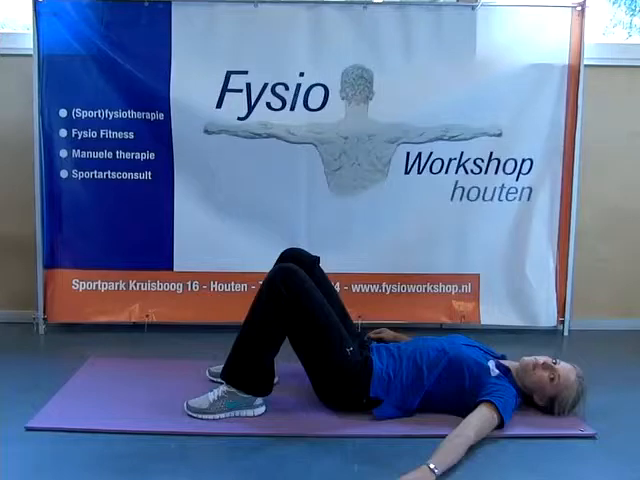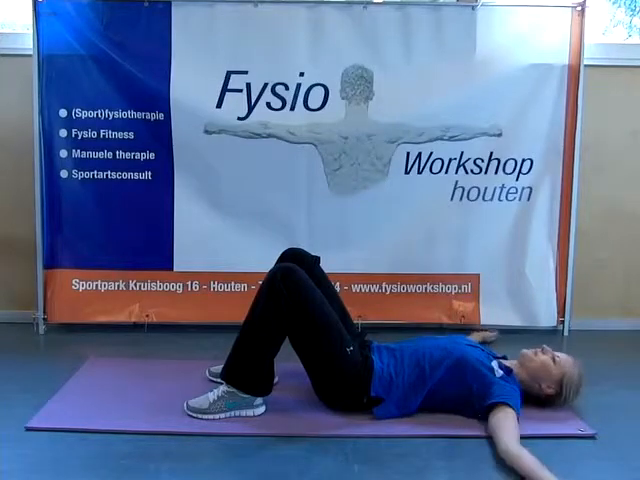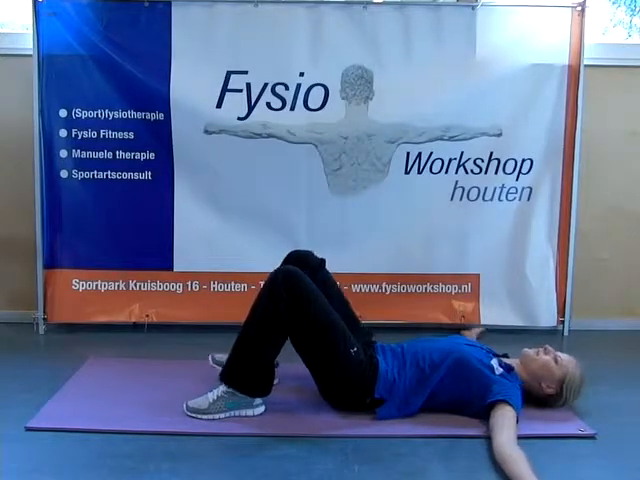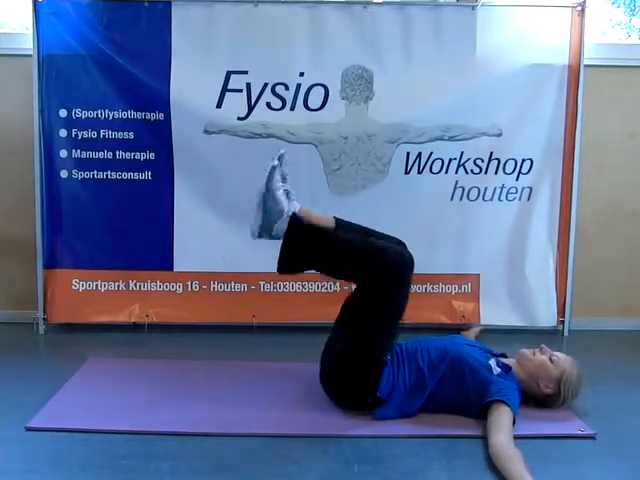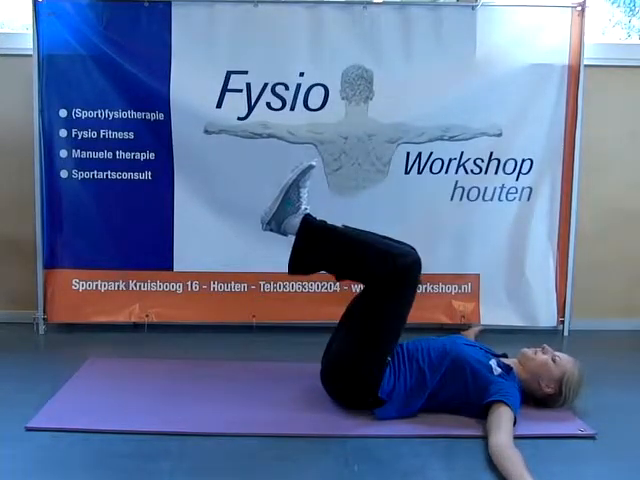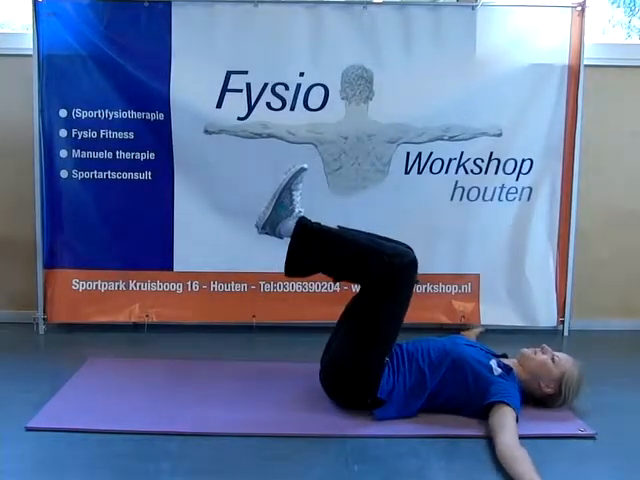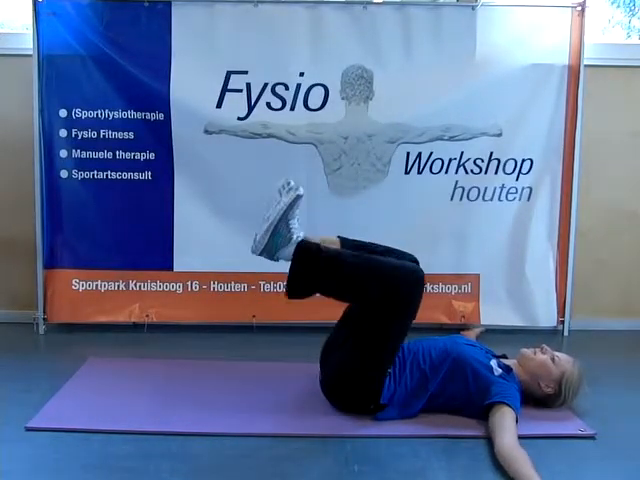
dt=0.7s
person 1, frame 1
left shoulder: (503, 392)
right shoulder: (495, 359)
left elbow: (467, 433)
right wrist: (400, 338)
left hip: (356, 382)
right hip: (366, 354)
left knee: (285, 280)
right knee: (295, 259)
left ankle: (243, 391)
right ankle: (251, 367)
person 1, frame 2
left shoulder: (504, 390)
right shoulder: (495, 363)
left elbow: (508, 443)
right wrist: (473, 339)
left hip: (354, 382)
right hip: (365, 354)
left knee: (285, 280)
right knee: (296, 259)
left ankle: (242, 392)
right ankle: (248, 369)
person 1, frame 3
left shoulder: (506, 389)
right shoulder: (496, 361)
left elbow: (504, 444)
right wrist: (468, 336)
left hip: (360, 383)
right hip: (370, 355)
left knee: (286, 282)
right knee: (301, 263)
left ankle: (242, 392)
right ankle: (252, 358)
person 1, frame 4
left shoulder: (505, 389)
right shoulder: (496, 362)
left elbow: (500, 443)
left hip: (356, 381)
left knee: (393, 262)
right knee: (391, 253)
left ankle: (285, 224)
right ankle: (289, 215)
person 1, frame 5
left shoulder: (506, 389)
right shoulder: (494, 360)
left elbow: (500, 443)
left hip: (358, 381)
right hip: (355, 368)
left knee: (402, 264)
right knee: (400, 260)
left ankle: (297, 223)
right ankle: (296, 221)
person 1, frame 6
left shoulder: (505, 389)
right shoulder: (492, 360)
left elbow: (507, 443)
left hip: (356, 381)
right hip: (357, 367)
left knee: (397, 264)
right knee: (397, 259)
left ankle: (293, 227)
right ankle: (292, 224)
person 1, frame 7
left shoulder: (505, 389)
right shoulder: (490, 359)
left elbow: (506, 443)
left hip: (355, 385)
right hip: (345, 361)
left knee: (407, 278)
right knee: (402, 265)
left ankle: (291, 248)
right ankle: (293, 243)
person 2, frame 1
left shoulder: (324, 132)
right shoulder: (390, 132)
left elbow: (268, 130)
right elbow: (443, 132)
left wrist: (220, 127)
right wrist: (486, 130)
person 2, frame 2
left shoulder: (324, 133)
right shoulder: (389, 132)
left elbow: (268, 129)
right elbow: (442, 132)
left wrist: (220, 127)
right wrist: (486, 130)
person 2, frame 3
left shoulder: (324, 132)
right shoulder: (389, 132)
left elbow: (268, 130)
right elbow: (443, 132)
left wrist: (220, 127)
right wrist: (486, 130)
person 2, frame 4
left shoulder: (324, 133)
right shoulder: (390, 132)
left elbow: (268, 130)
right elbow: (444, 132)
left wrist: (220, 127)
right wrist: (486, 130)
person 2, frame 5
left shoulder: (324, 132)
right shoulder: (390, 132)
left elbow: (267, 129)
right elbow: (444, 131)
left wrist: (221, 127)
right wrist: (485, 130)
person 2, frame 6
left shoulder: (324, 133)
right shoulder: (389, 133)
left elbow: (268, 129)
right elbow: (442, 132)
left wrist: (221, 128)
right wrist: (485, 131)
person 2, frame 7
left shoulder: (324, 133)
right shoulder: (389, 132)
left elbow: (267, 129)
right elbow: (443, 131)
left wrist: (221, 127)
right wrist: (485, 130)
